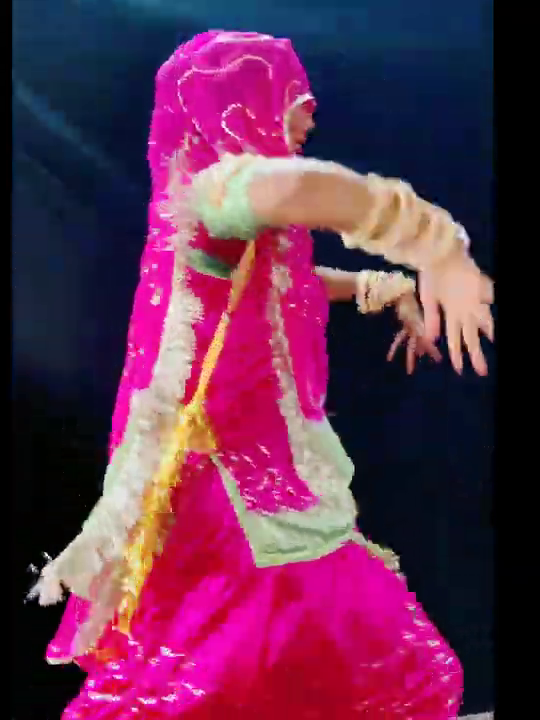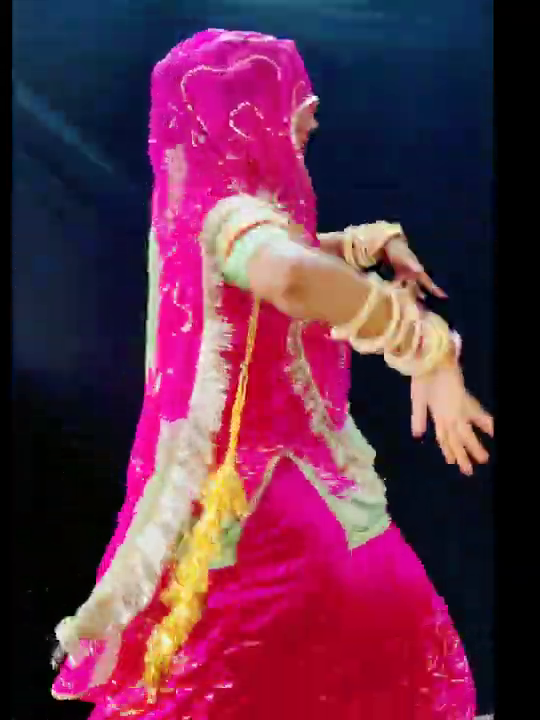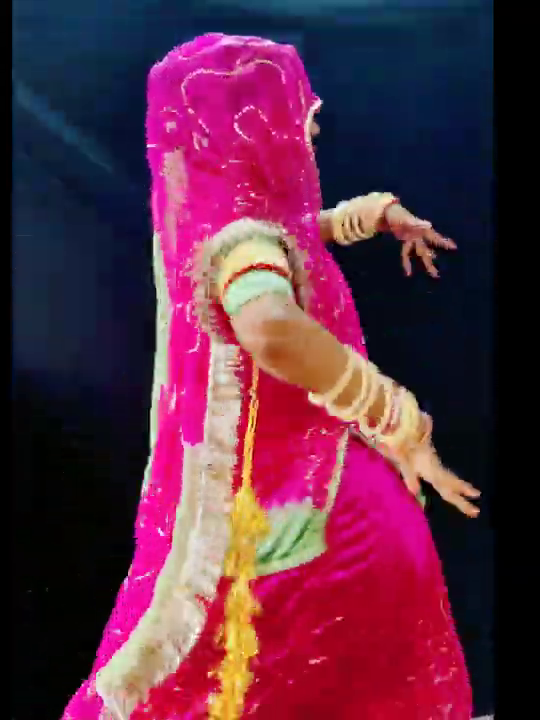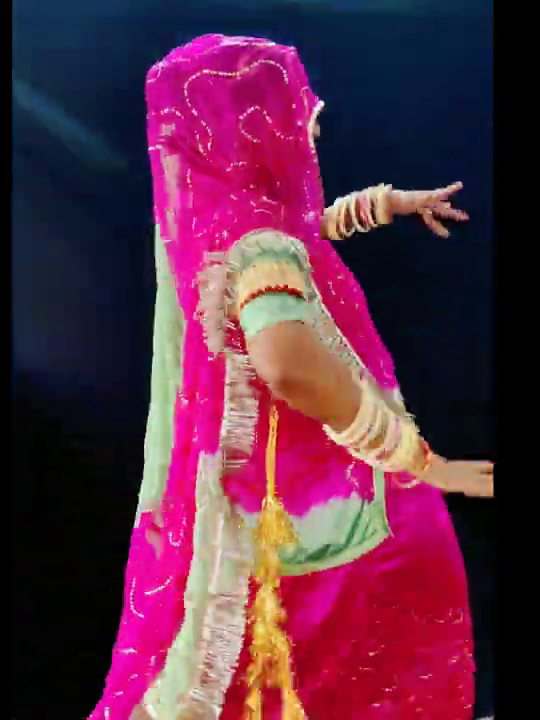
dt=0.1s
person 1, frame 1
left shoulder: (245, 224)
right shoulder: (212, 199)
left elbow: (288, 288)
right elbow: (289, 187)
left wrist: (381, 287)
right wrist: (432, 244)
left hip: (270, 490)
right hip: (232, 510)
person 1, frame 2
left shoulder: (215, 207)
right shoulder: (233, 211)
left elbow: (288, 253)
right elbow: (289, 275)
left wrist: (379, 242)
right wrist: (429, 353)
left hip: (253, 493)
right hip: (276, 507)
person 1, frame 3
left shoulder: (209, 217)
right shoulder: (240, 230)
right elbow: (273, 331)
left wrist: (378, 211)
right wrist: (403, 428)
left hip: (252, 500)
right hip: (319, 506)
person 1, frame 4
left shoulder: (210, 219)
right shoulder: (254, 240)
right elbow: (291, 364)
left wrist: (388, 200)
right wrist: (416, 456)
left hip: (241, 516)
right hip: (324, 515)
